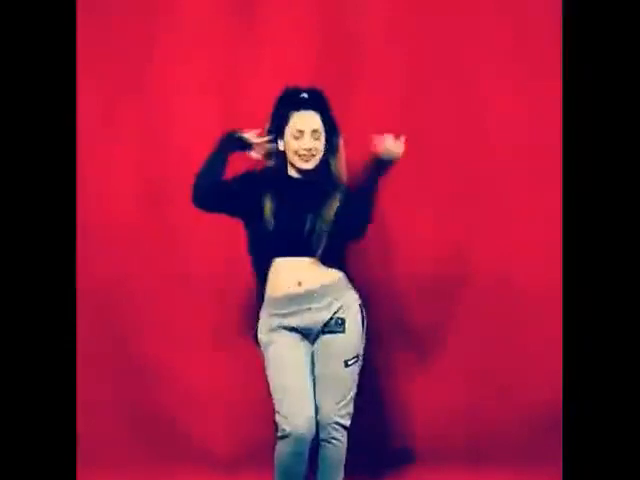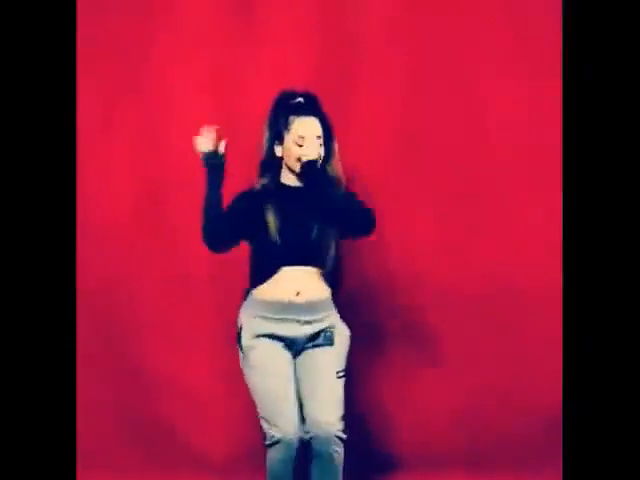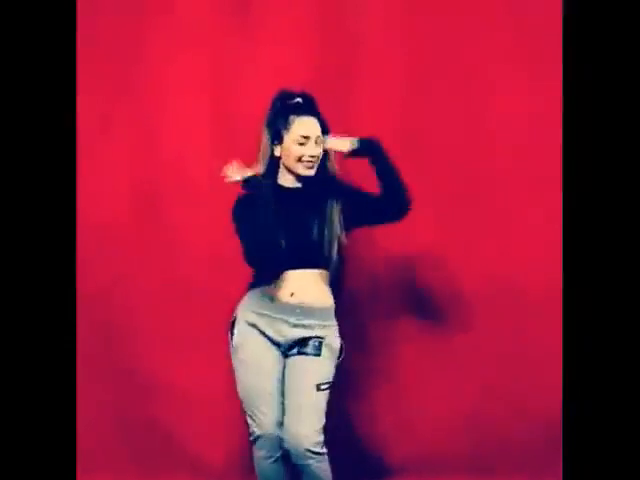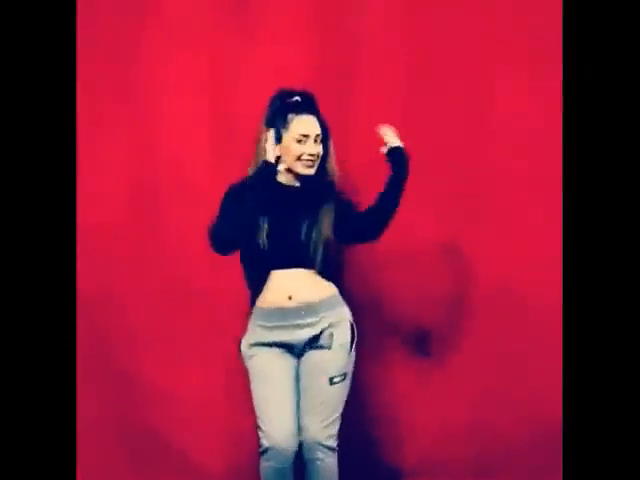
dt=0.3s
person 1, frame 1
left shoulder: (336, 191)
right shoulder: (260, 184)
left elbow: (353, 230)
right elbow: (205, 196)
left wrist: (378, 168)
right wrist: (230, 144)
left hip: (336, 309)
right hip: (281, 317)
left knee: (334, 419)
right knee: (295, 422)
person 1, frame 2
left shoulder: (328, 197)
right shoulder: (256, 200)
left elbow: (364, 223)
right elbow: (216, 240)
left wrist: (315, 172)
right wrist: (214, 167)
left hip: (320, 322)
right hip: (262, 323)
left knee: (328, 430)
right knee: (283, 432)
person 1, frame 3
left shoulder: (334, 197)
right shoulder: (253, 203)
left elbow: (398, 205)
right elbow: (260, 258)
left wrist: (368, 150)
right wrist: (257, 187)
left hip: (315, 328)
right hip: (259, 322)
left knee: (305, 439)
right knee: (267, 434)
person 1, frame 4
left shoulder: (326, 198)
right shoulder: (249, 195)
left elbow: (365, 229)
right elbow: (222, 241)
left wrist: (398, 163)
right wrist: (261, 172)
left hip: (327, 323)
right hip: (269, 331)
left knee: (321, 439)
right knee: (277, 443)
